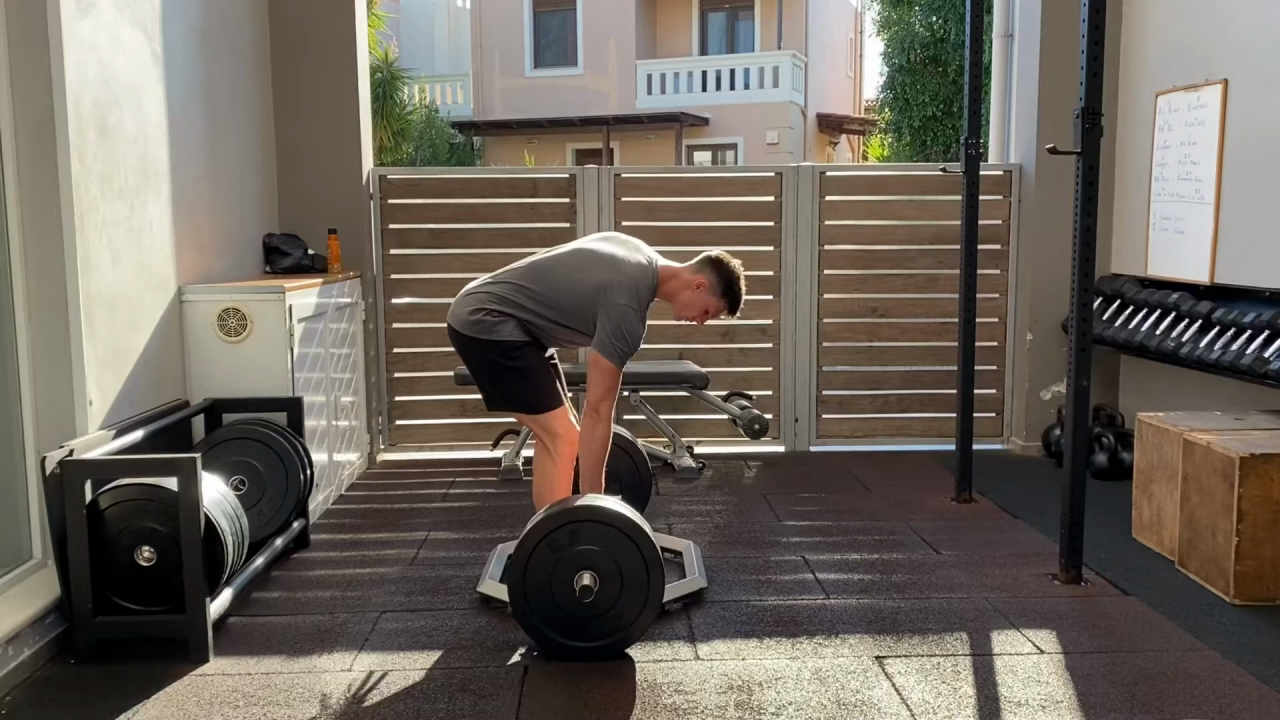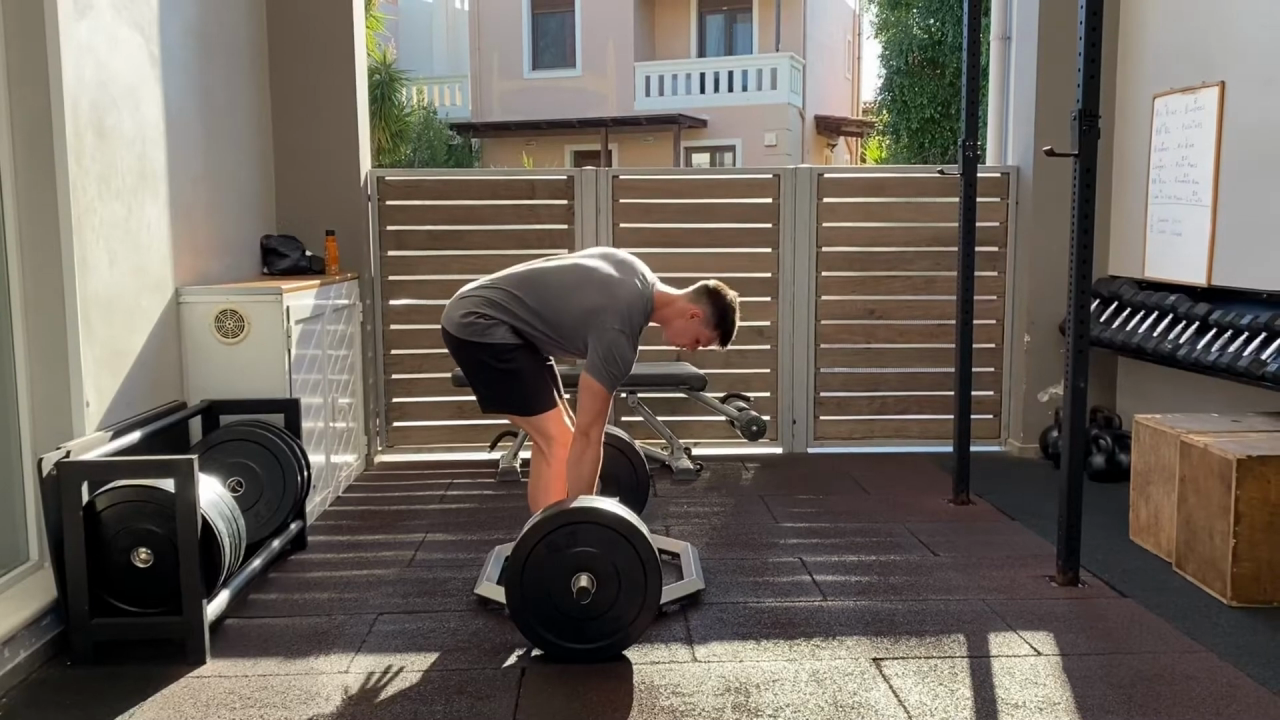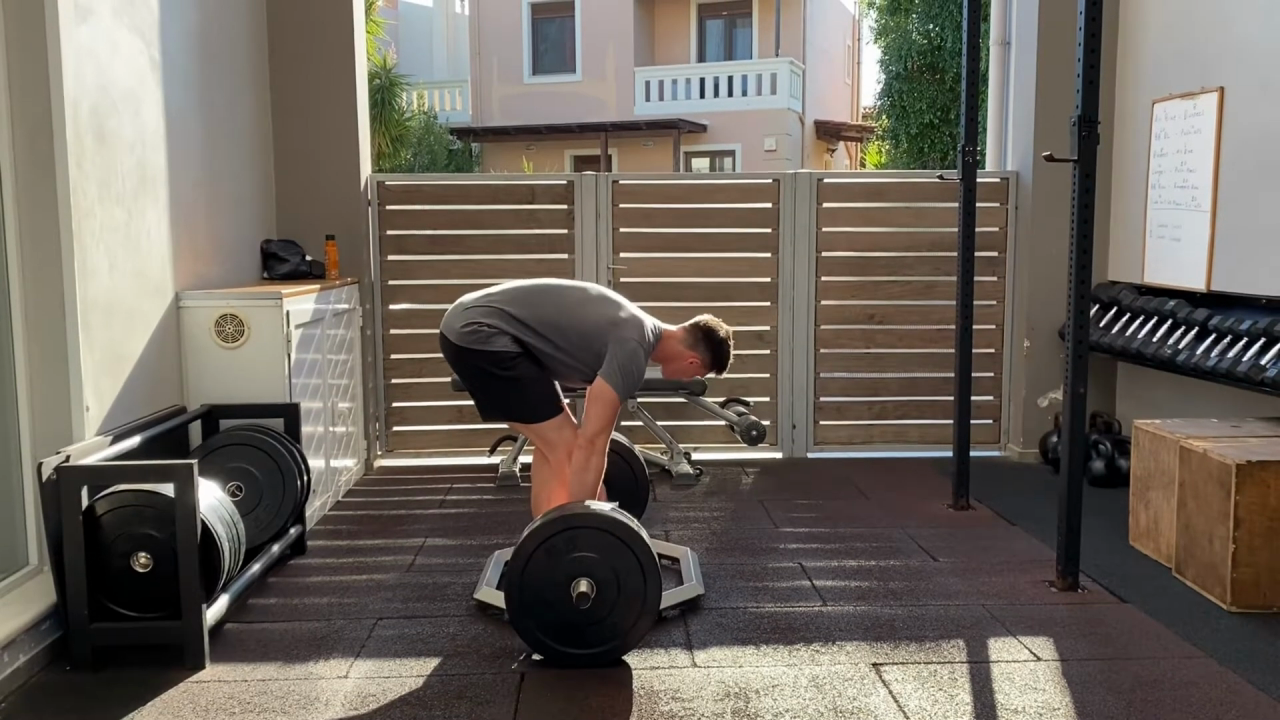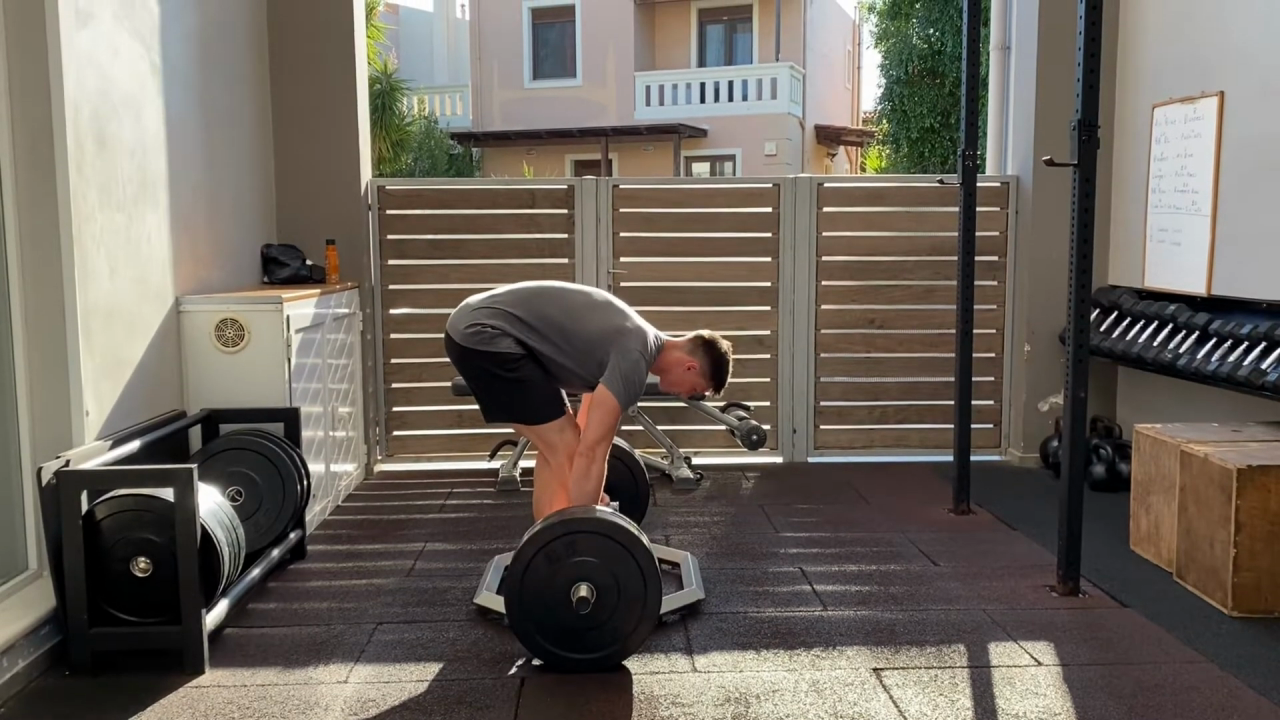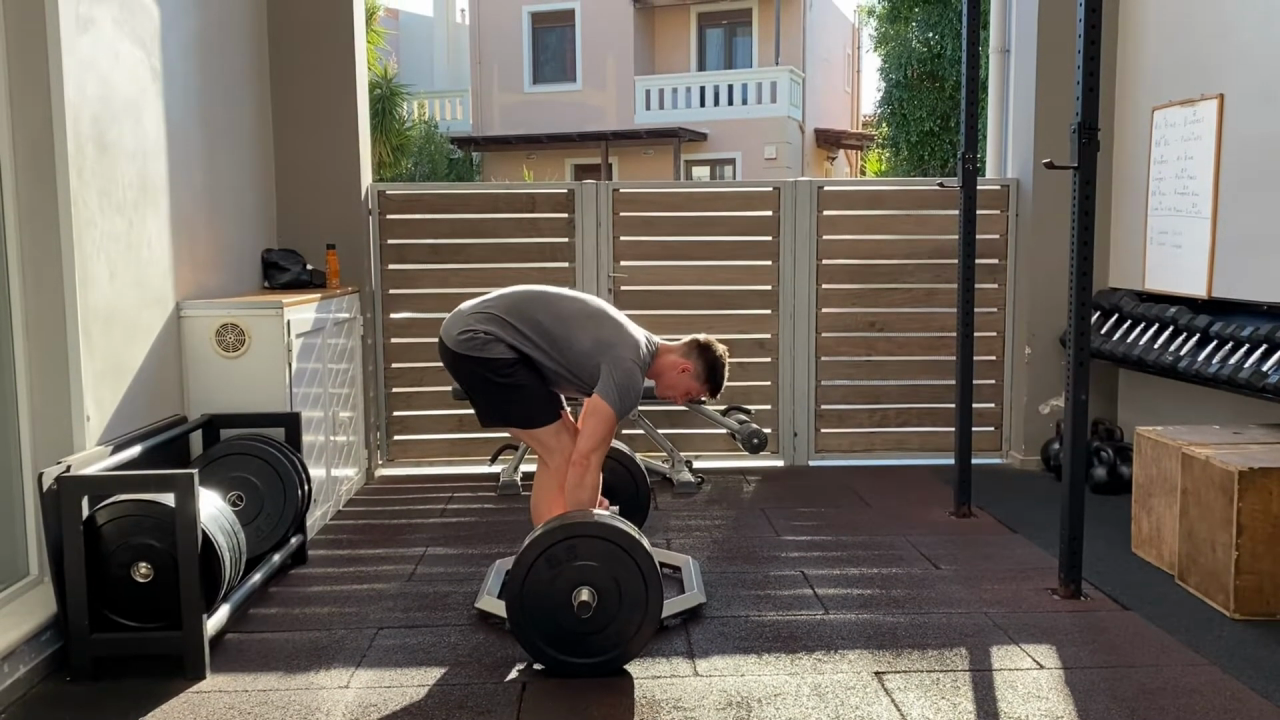
dt=0.7s
person 1, frame 1
left shoulder: (641, 257)
right shoulder: (626, 307)
right elbow: (598, 410)
left hip: (482, 315)
right hip: (485, 321)
left knee: (556, 434)
right knee: (563, 439)
person 1, frame 2
left shoulder: (637, 275)
right shoulder: (617, 332)
right elbow: (588, 435)
left hip: (479, 316)
right hip: (479, 323)
left knee: (553, 437)
right knee: (558, 441)
person 1, frame 3
left shoulder: (632, 329)
right shoulder: (633, 350)
right elbow: (590, 443)
left wrist: (592, 488)
left hip: (473, 325)
right hip: (477, 333)
left knee: (555, 442)
right knee: (562, 447)
person 1, frame 4
left shoulder: (635, 341)
right shoulder: (635, 358)
left elbow: (587, 434)
right elbow: (591, 451)
left wrist: (588, 493)
left hip: (479, 328)
right hip: (482, 333)
left knee: (559, 445)
right knee: (563, 450)
person 1, frame 5
left shoulder: (631, 347)
right shoulder: (628, 369)
left elbow: (586, 443)
right elbow: (584, 459)
left wrist: (588, 499)
left hip: (477, 333)
right hip: (476, 340)
left knee: (558, 449)
right knee: (561, 453)
